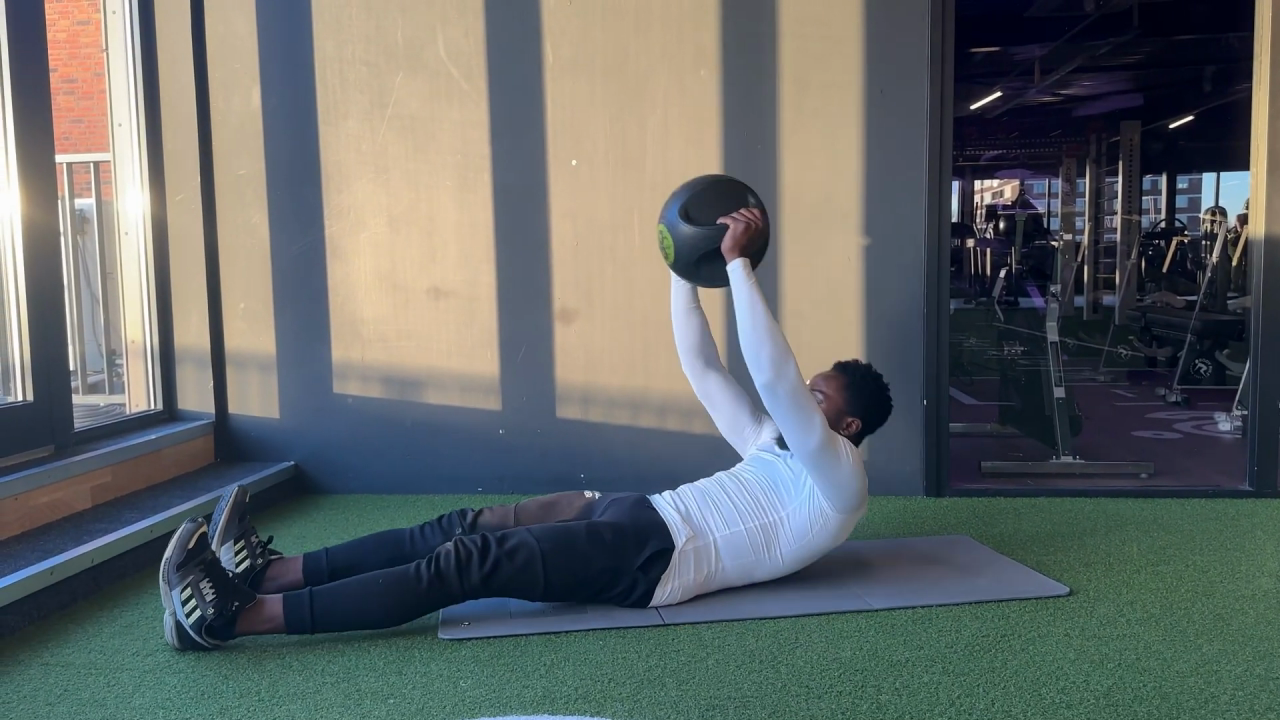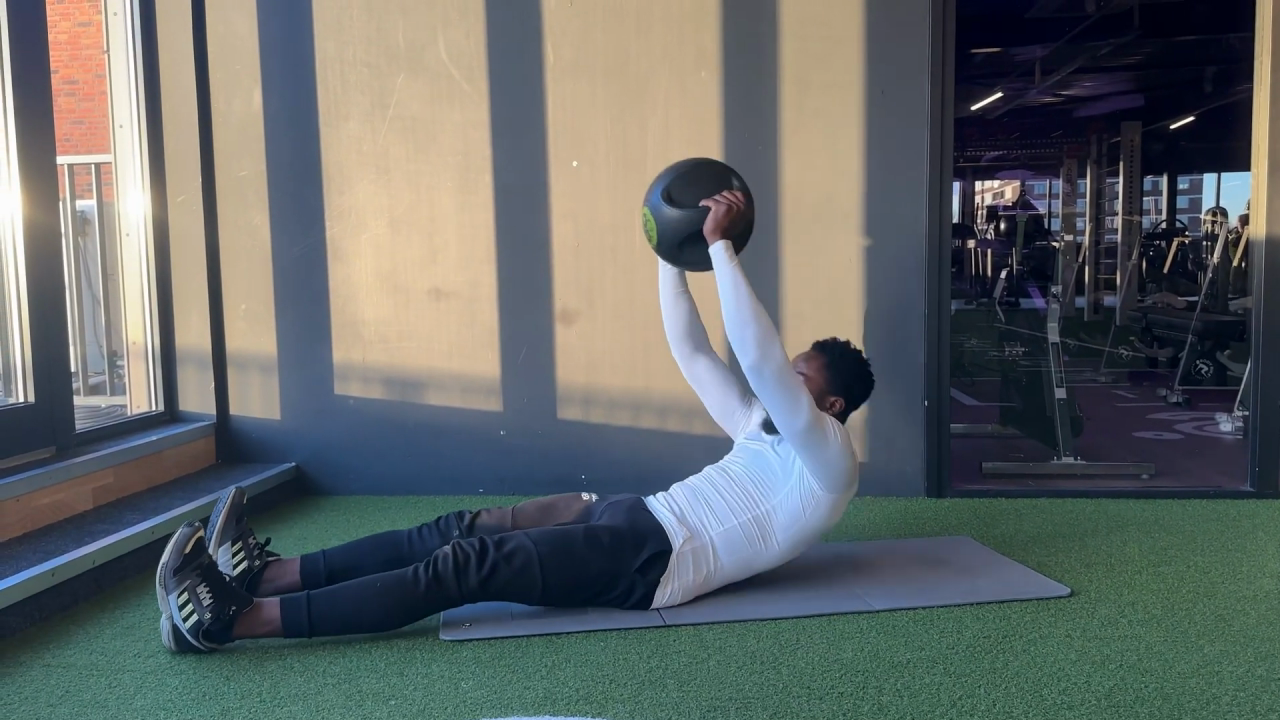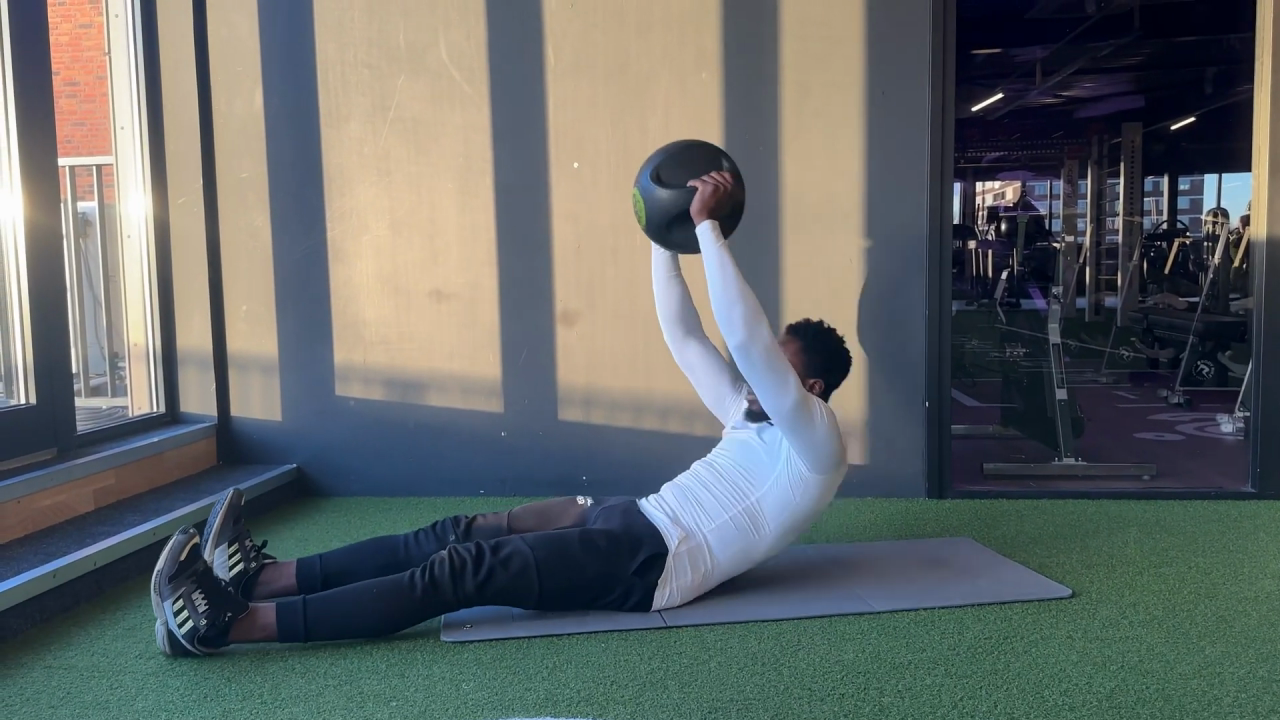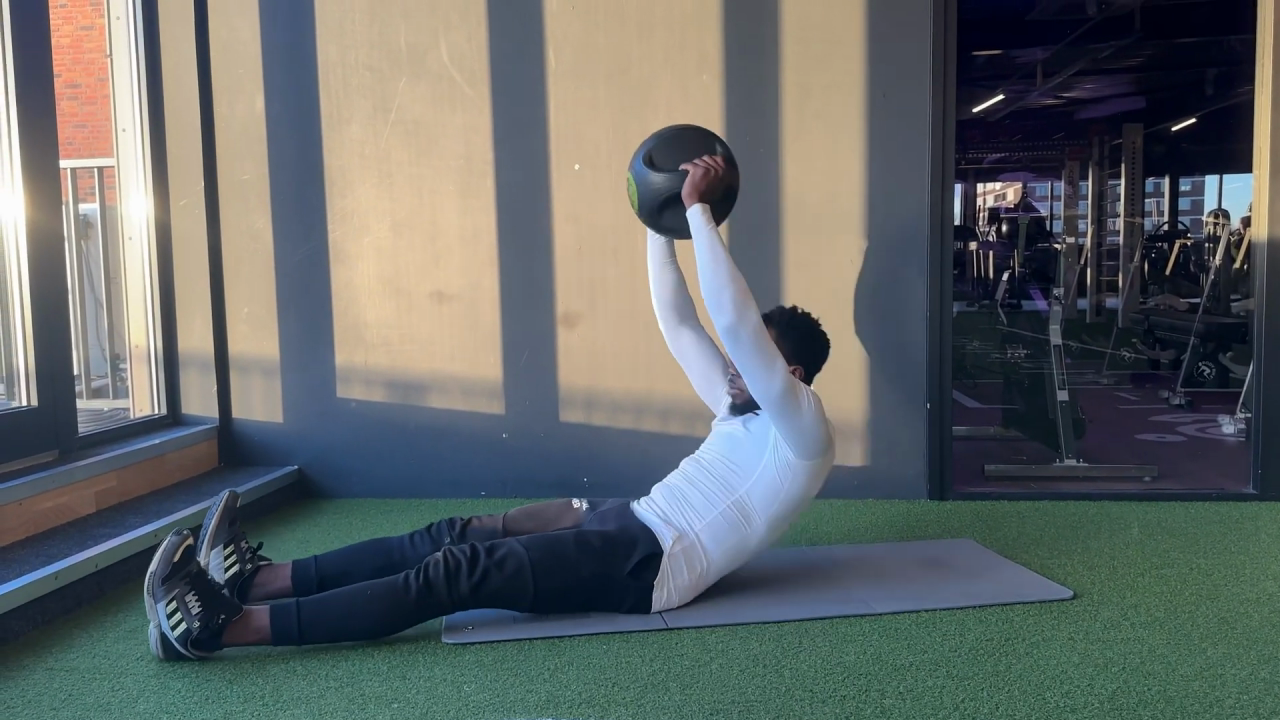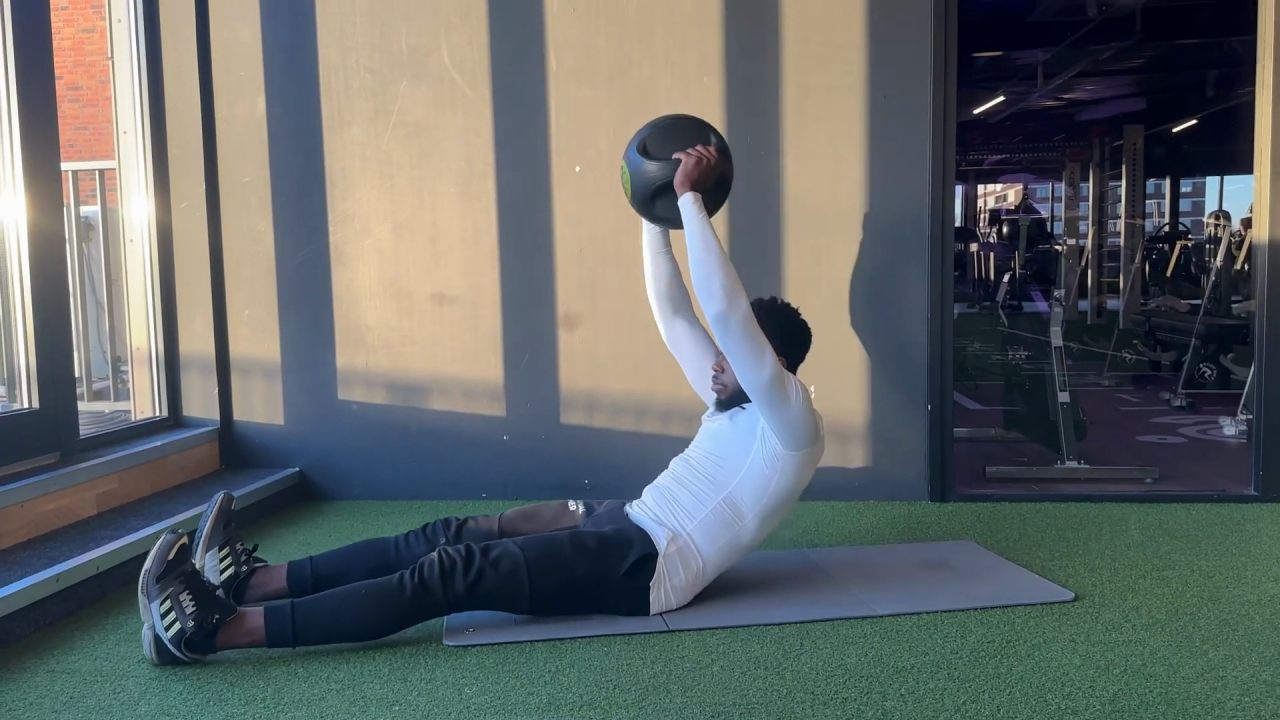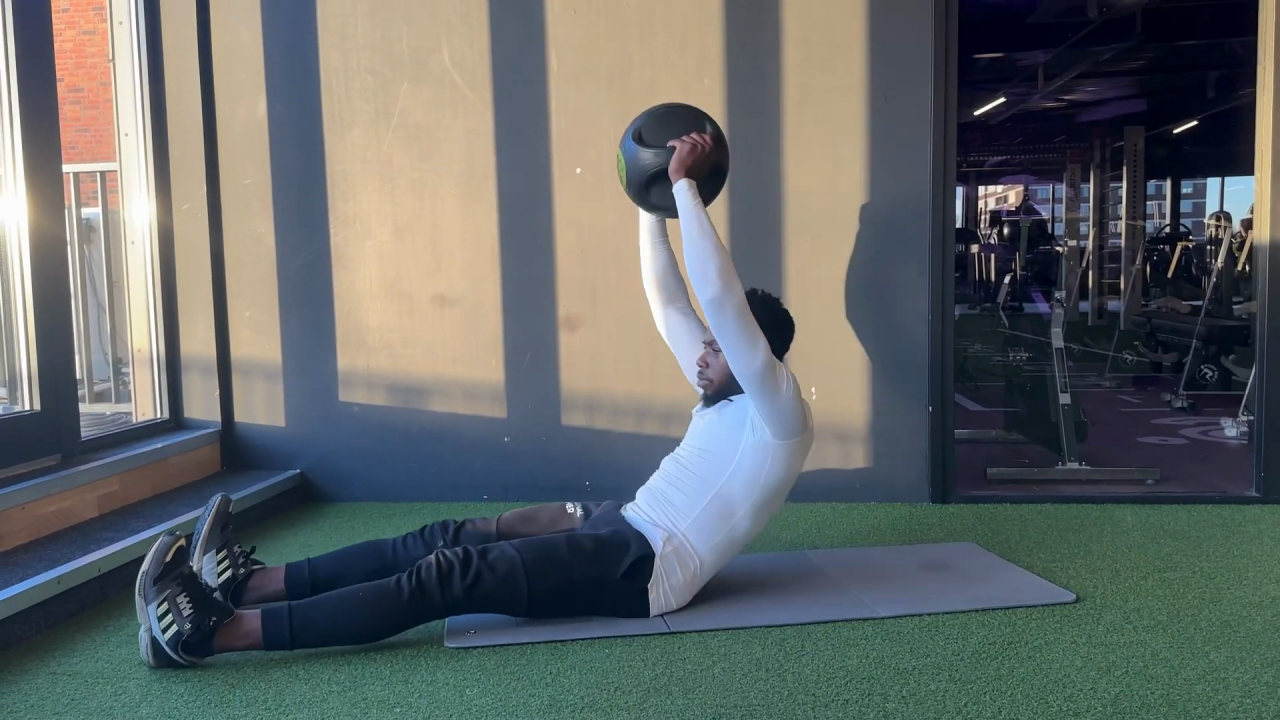
dt=0.1s
person 1, frame 1
left shoulder: (840, 478)
right shoulder: (777, 445)
left elbow: (776, 378)
right elbow: (703, 369)
left wrist: (737, 262)
right wrist: (686, 267)
left hip: (657, 554)
right hip: (636, 512)
left knee: (472, 563)
right knee: (461, 529)
left ankle: (239, 615)
right ankle: (272, 569)
person 1, frame 2
left shoulder: (829, 463)
right shoulder: (765, 431)
left elbow: (759, 359)
right elbow: (691, 351)
left wrist: (720, 245)
left hip: (650, 557)
right hip: (632, 514)
left knee: (470, 565)
right knee: (459, 531)
left ankle: (236, 617)
right ankle: (268, 571)
person 1, frame 3
left shoulder: (817, 443)
right shoulder: (754, 417)
left elbow: (750, 339)
right elbow: (684, 338)
left wrist: (708, 224)
right wrist: (665, 238)
left hip: (652, 560)
right hip: (629, 518)
left knee: (464, 571)
right knee: (457, 535)
left ankle: (229, 622)
right ankle: (262, 575)
person 1, frame 4
left shoulder: (804, 431)
right shoulder: (741, 409)
left elbow: (735, 325)
right elbow: (679, 325)
left wrist: (699, 208)
right wrist: (659, 223)
left hip: (645, 562)
right hip: (622, 520)
left knee: (460, 572)
right knee: (453, 537)
left ankle: (226, 624)
right ankle: (257, 576)
person 1, frame 5
left shoulder: (791, 422)
right shoulder: (733, 401)
left elbow: (730, 311)
right elbow: (675, 317)
left wrist: (691, 197)
right wrist: (656, 216)
left hip: (646, 565)
right hip: (619, 522)
left knee: (454, 575)
right knee: (449, 538)
left ankle: (218, 628)
right ankle: (252, 578)
person 1, frame 6
left shoulder: (780, 413)
right shoulder: (724, 395)
left elbow: (721, 297)
right elbow: (670, 305)
left wrist: (685, 184)
right wrist: (653, 206)
left hip: (641, 567)
right hip: (614, 524)
left knee: (451, 576)
right knee: (445, 541)
right ankle: (250, 581)
